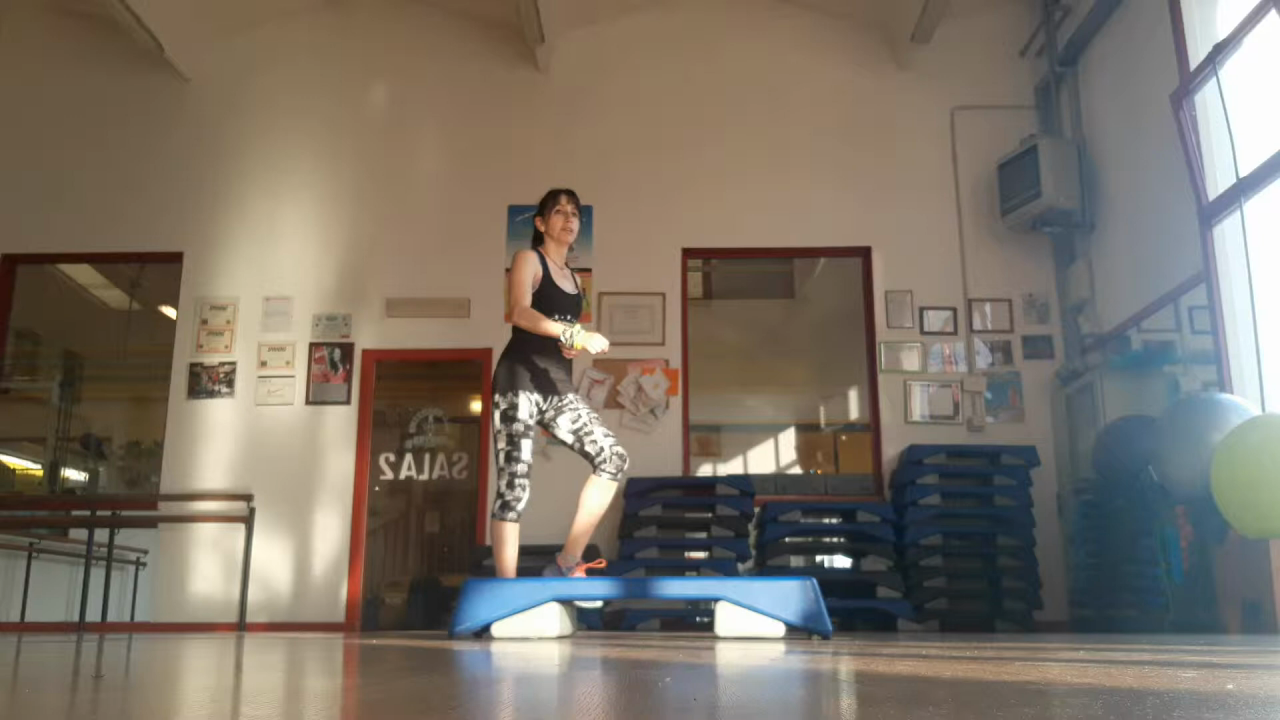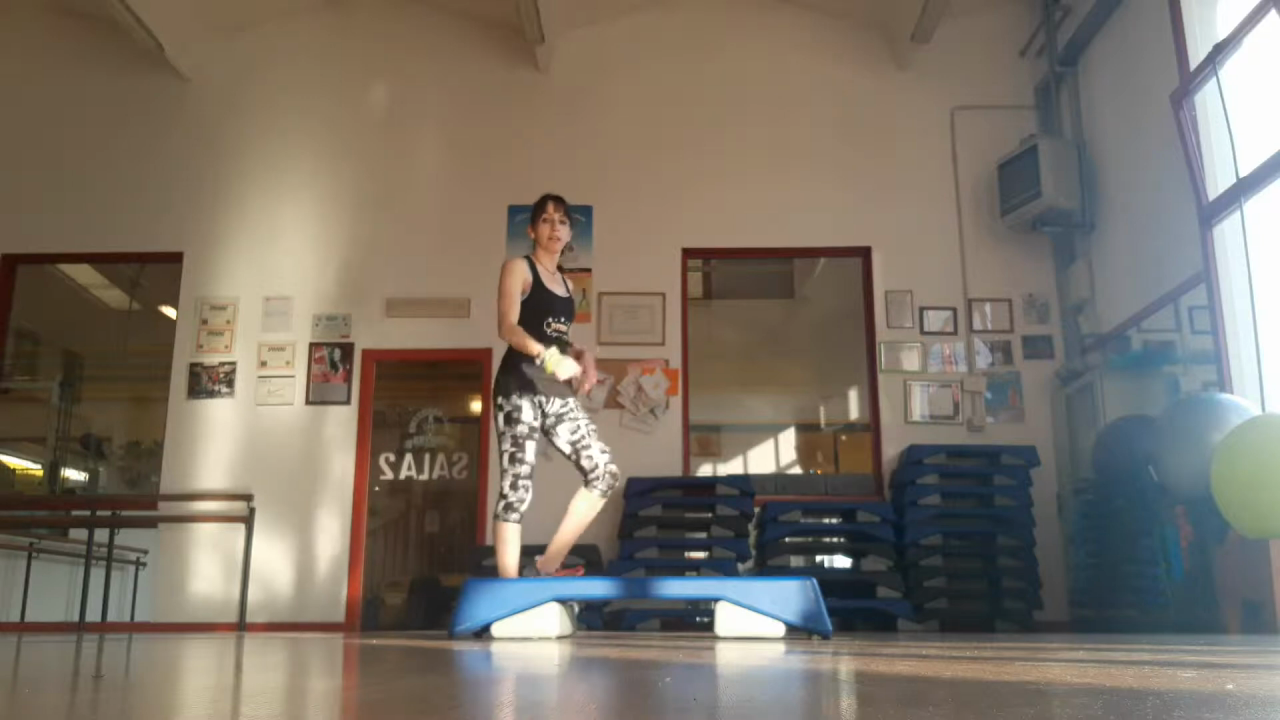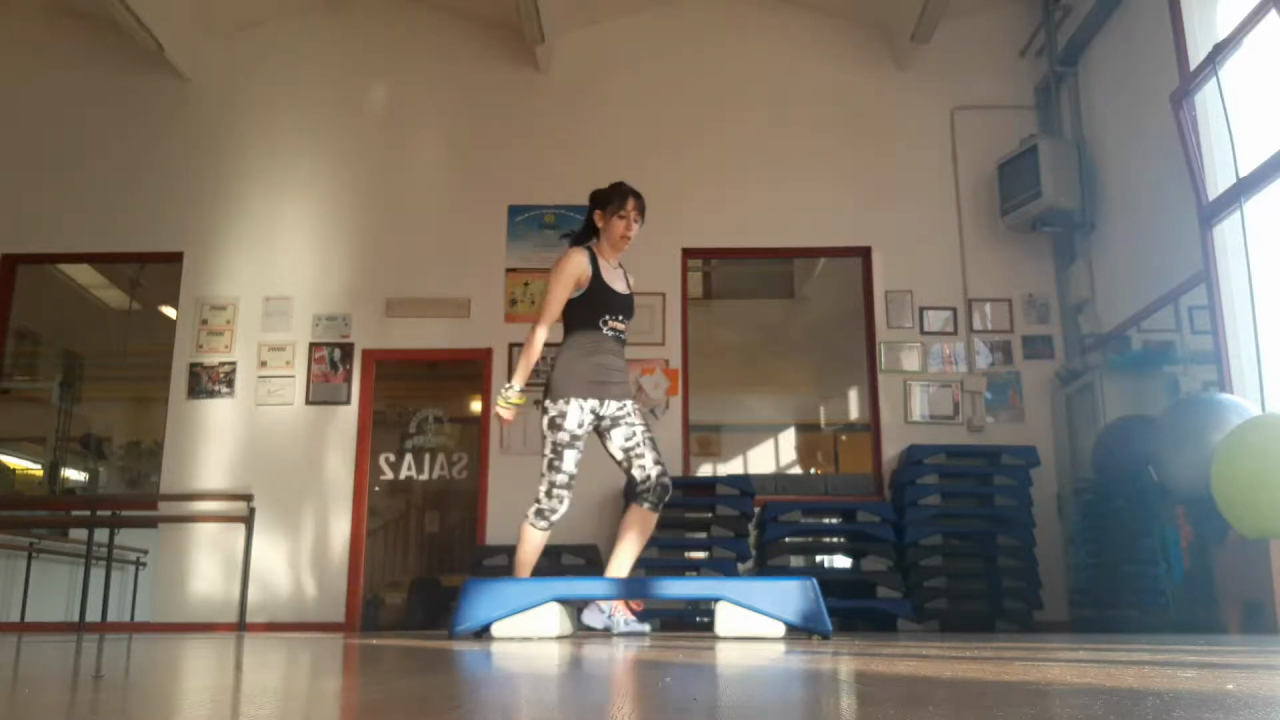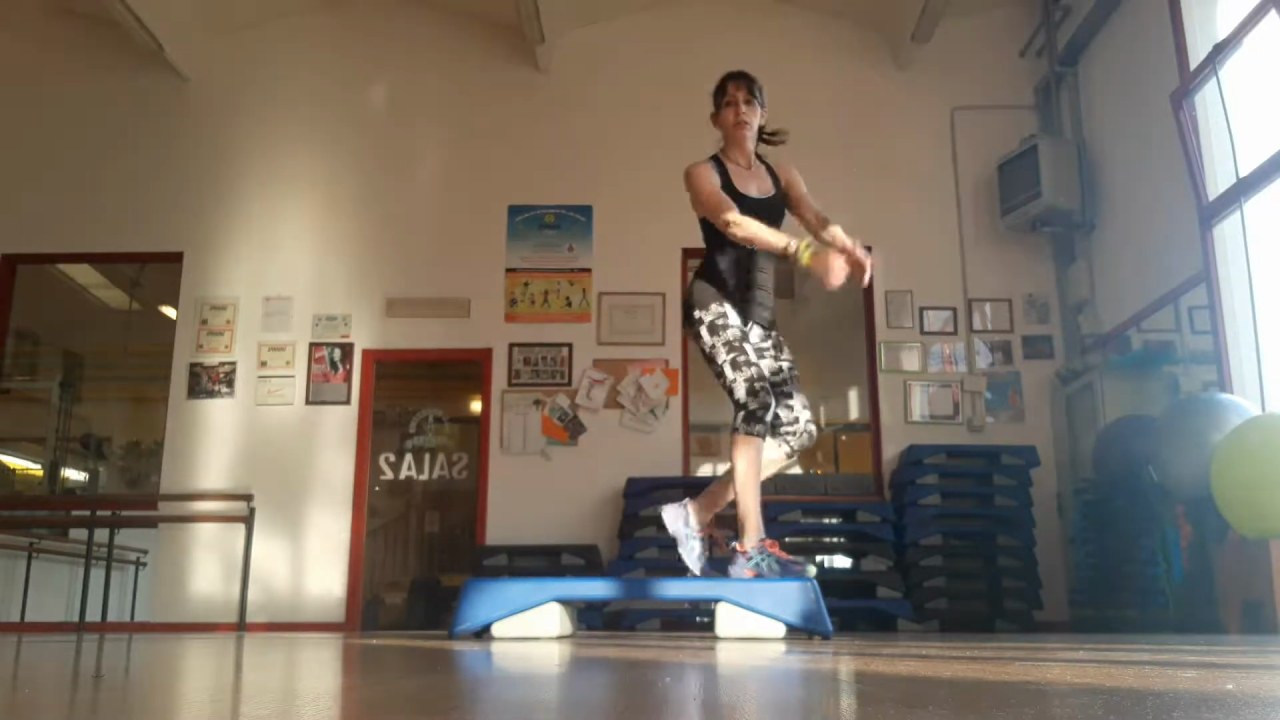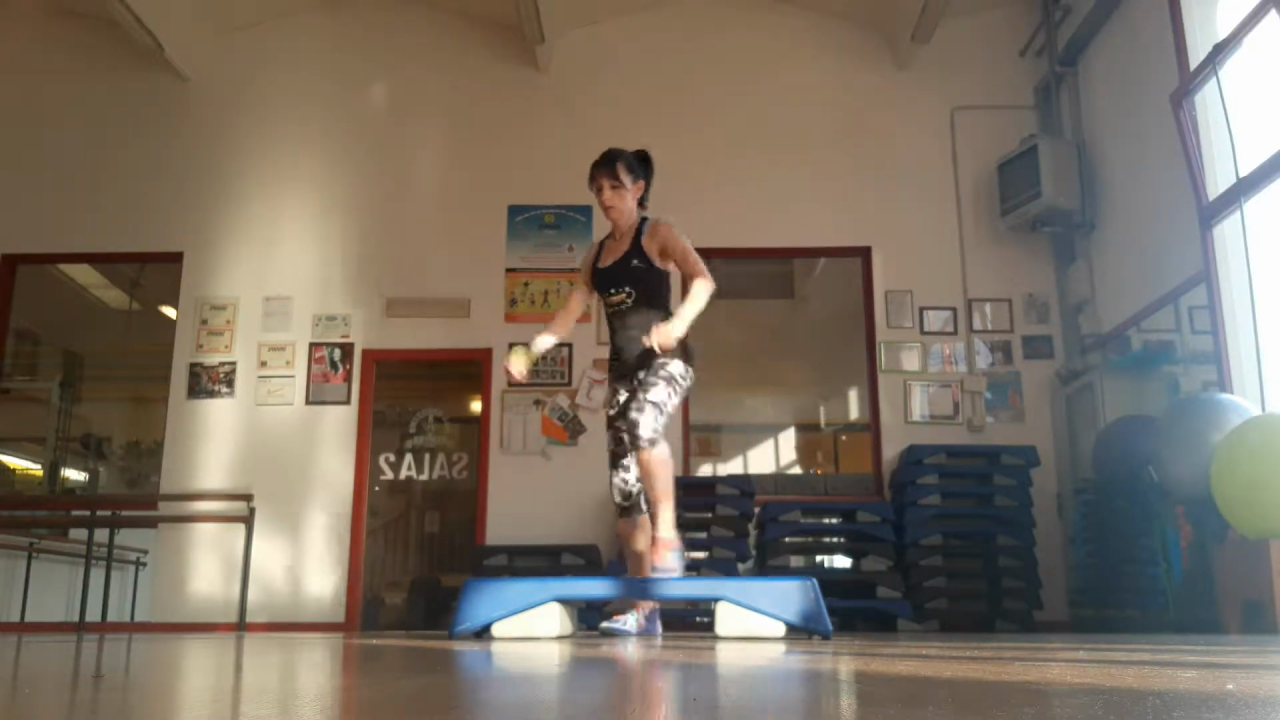
dt=1s
person 1, frame 1
left shoulder: (574, 279)
right shoulder: (528, 260)
right elbow: (520, 312)
left wrist: (576, 342)
right wrist: (574, 335)
left hip: (557, 386)
right hip: (519, 381)
left knee: (613, 458)
right knee: (514, 486)
left ankle: (567, 563)
person 1, frame 2
left shoulder: (565, 284)
right shoulder: (518, 268)
right elbow: (507, 324)
left wrist: (581, 359)
right wrist: (547, 356)
left hip: (559, 394)
right hip: (523, 388)
left knee: (605, 473)
right knee: (517, 490)
left ankle: (546, 567)
person 1, frame 3
left shoulder: (626, 278)
right shoulder: (576, 261)
right elbow: (543, 326)
right wrist: (513, 387)
left hip: (617, 392)
right hip: (574, 387)
left knee: (652, 485)
right knee: (555, 498)
left ankle: (606, 601)
person 1, frame 4
left shoulder: (781, 175)
right shoulder: (703, 173)
left elbow: (820, 224)
right elbow: (733, 224)
left wrist: (846, 247)
right wrist: (805, 251)
left hip: (760, 311)
right hip: (716, 301)
left knee: (798, 427)
right knee: (758, 403)
left ankle: (695, 511)
right ankle: (753, 549)
person 1, frame 5
left shoulder: (656, 233)
right shoulder: (596, 254)
left elbow: (703, 279)
right elbow: (566, 317)
left wrist: (678, 322)
right wrist: (528, 352)
left hip: (664, 361)
right hip: (622, 370)
left knee: (645, 427)
right knee: (623, 482)
left ankle: (665, 543)
right ankle: (643, 601)
